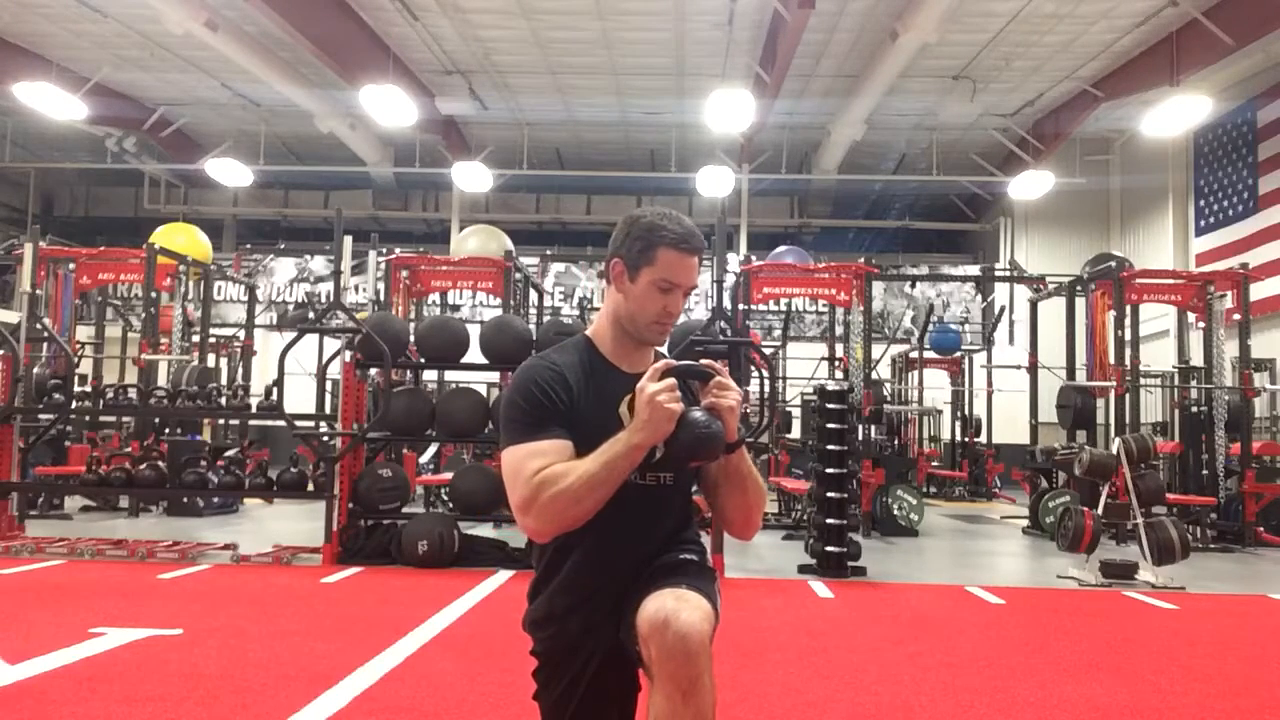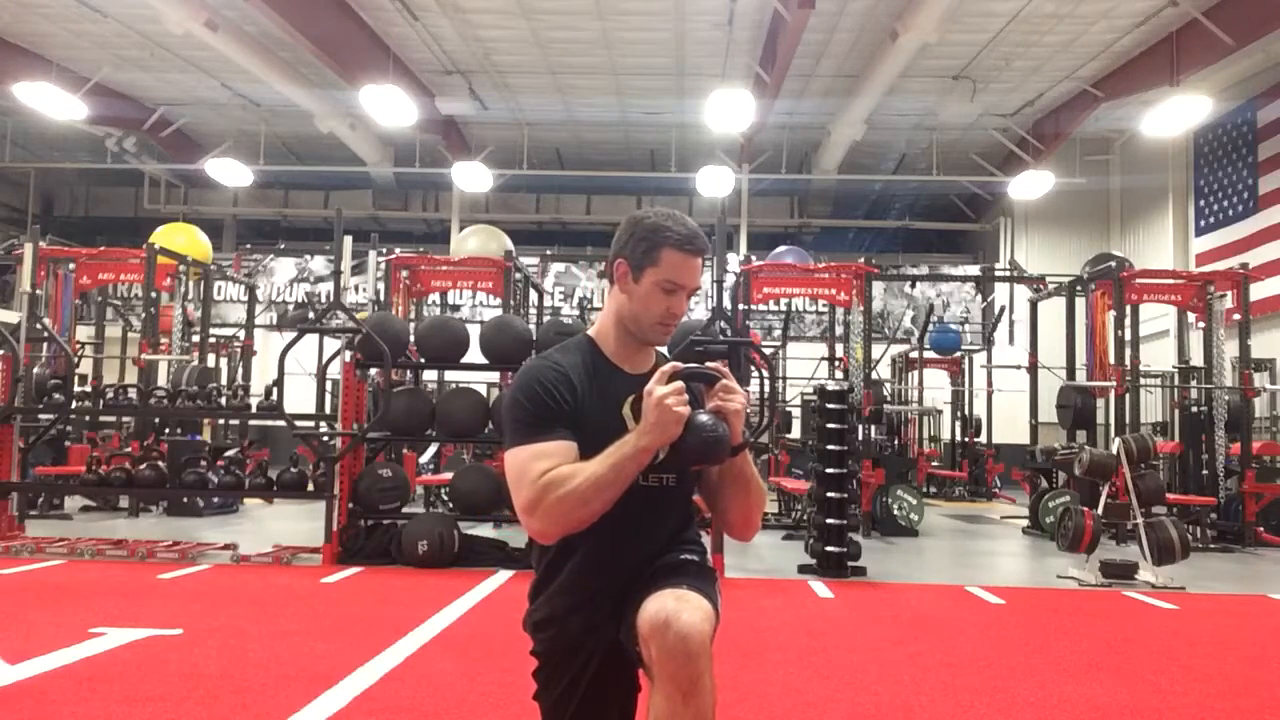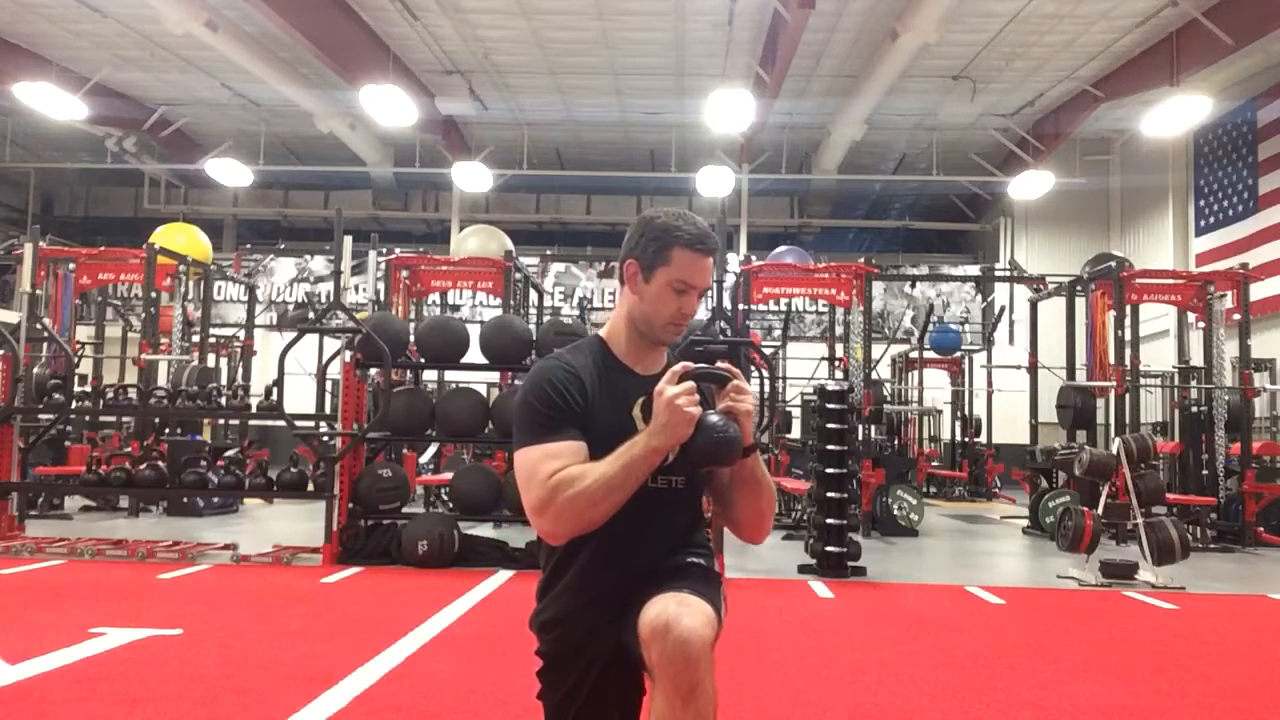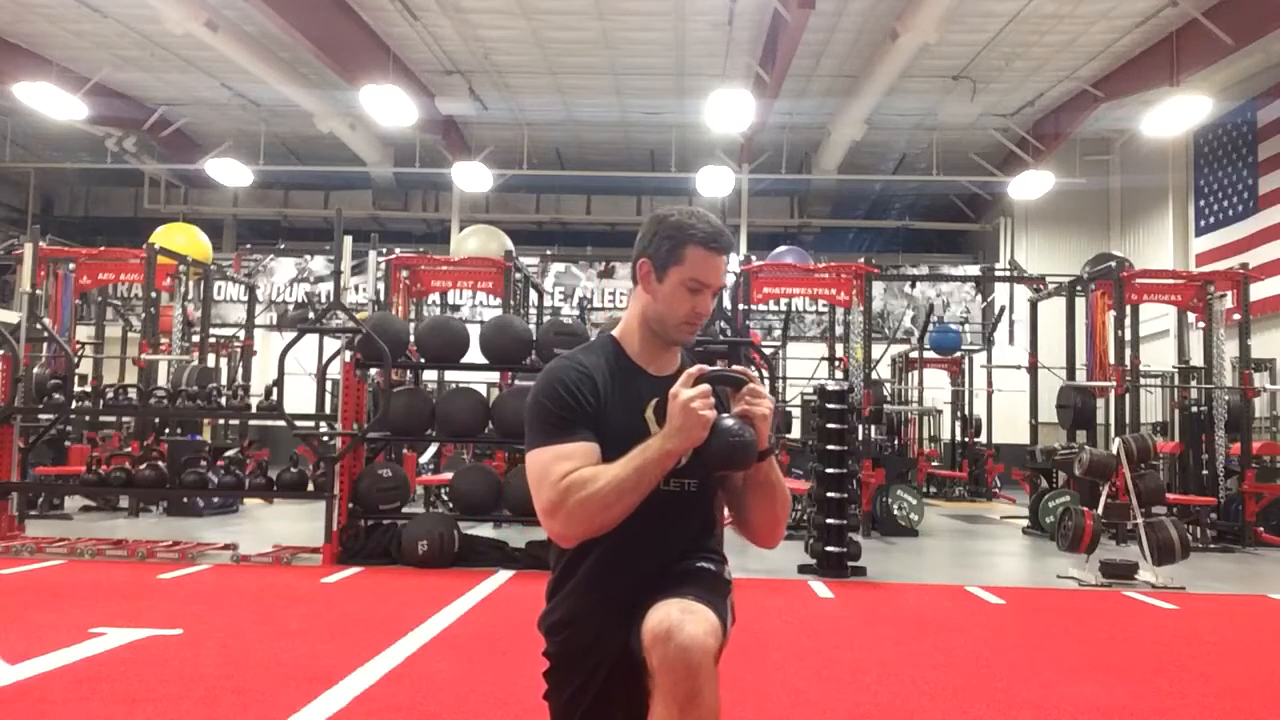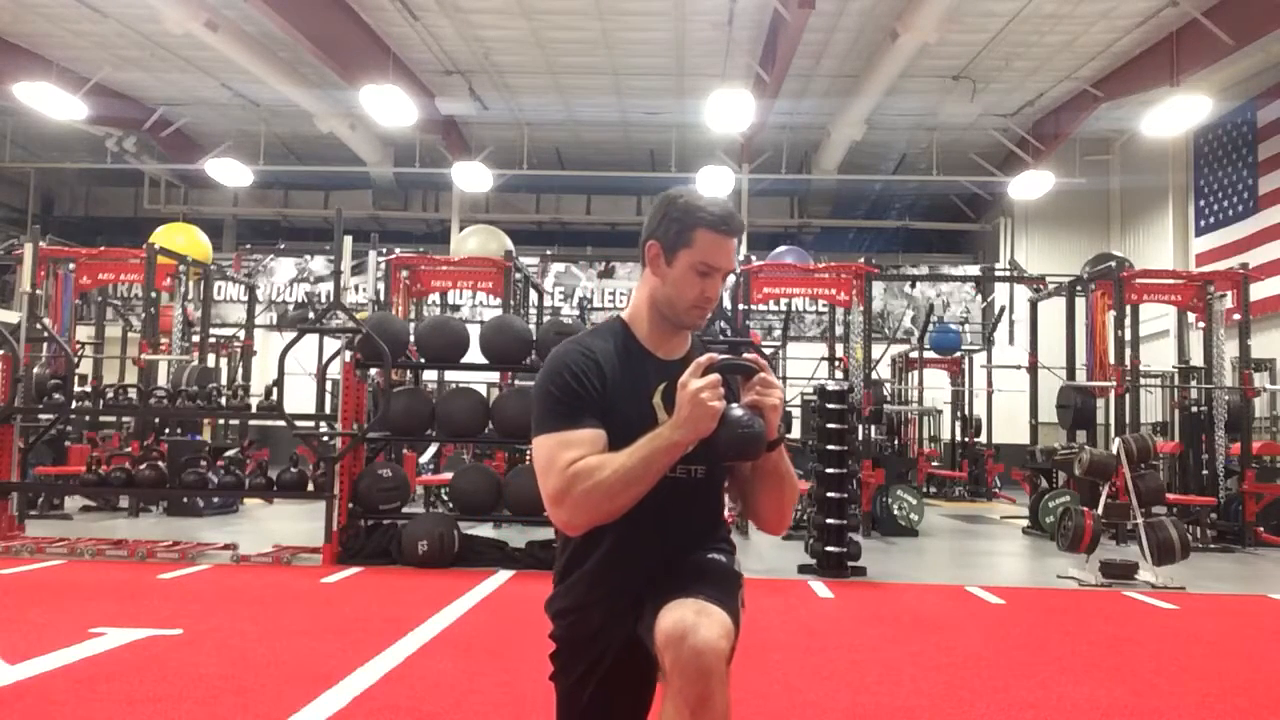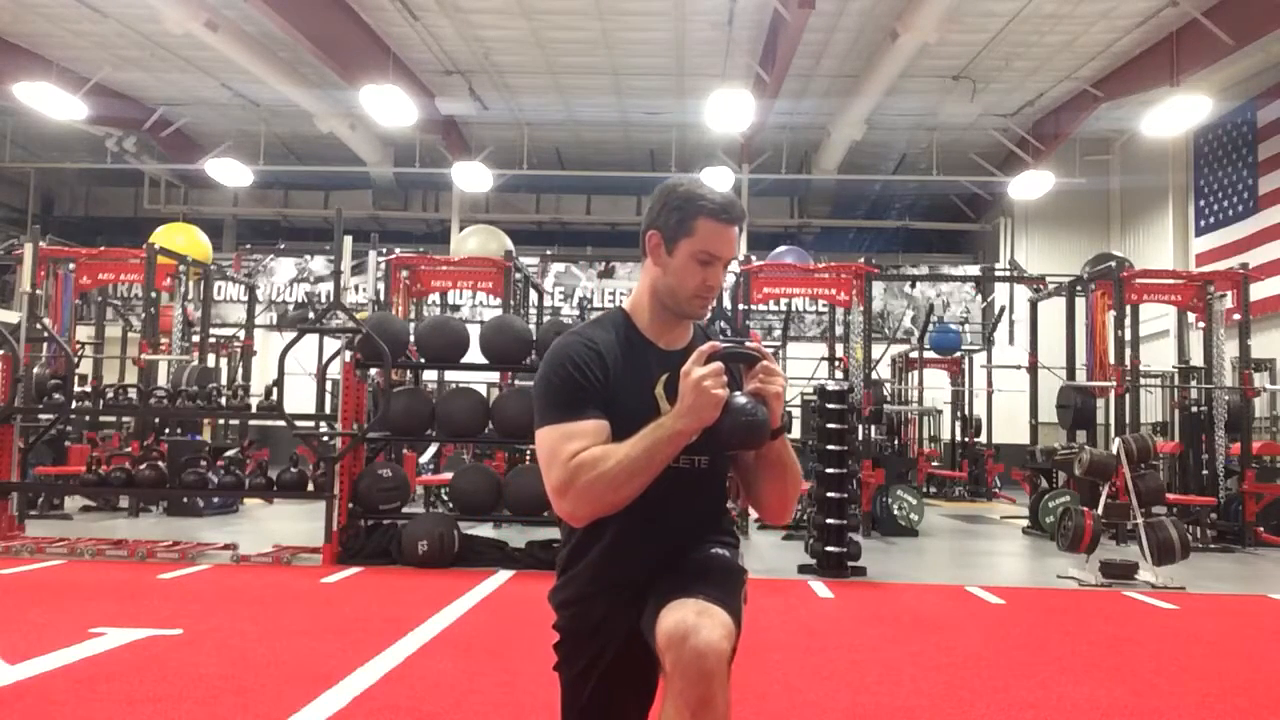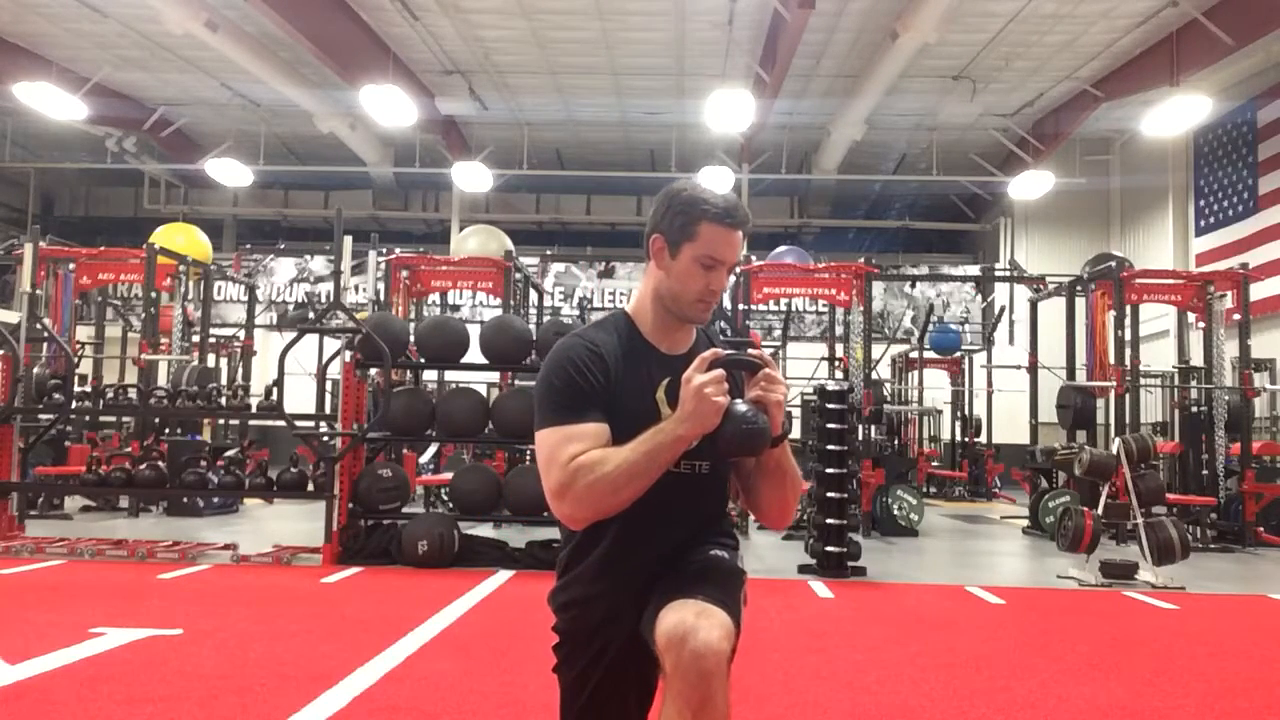
dt=0.3s
person 1, frame 1
left shoulder: (689, 383)
right shoulder: (546, 378)
left elbow: (743, 523)
right elbow: (537, 514)
left wrist: (730, 438)
right wrist: (640, 432)
left hip: (668, 574)
right hip: (575, 608)
left knee: (678, 630)
person 1, frame 2
left shoulder: (689, 386)
right shoulder: (548, 379)
left elbow: (742, 525)
right elbow: (542, 516)
left wrist: (733, 440)
right wrist: (647, 436)
left hip: (669, 574)
right hip: (576, 609)
left knee: (679, 630)
person 1, frame 3
left shoulder: (698, 386)
right shoulder: (559, 379)
left elbow: (753, 528)
right elbow: (552, 516)
left wrist: (743, 442)
right wrist: (657, 436)
left hip: (675, 577)
right hip: (582, 609)
left knee: (679, 635)
person 1, frame 4
left shoulder: (713, 390)
right shoulder: (571, 380)
left elbow: (766, 533)
right elbow: (563, 518)
left wrist: (760, 446)
right wrist: (670, 441)
left hip: (686, 582)
right hip: (591, 609)
left knee: (681, 643)
person 1, frame 5
left shoulder: (722, 375)
right shoulder: (579, 364)
left elbow: (773, 519)
right elbow: (569, 505)
left wrist: (769, 435)
right wrist: (679, 430)
left hip: (694, 571)
right hip: (599, 596)
left knee: (697, 644)
person 1, frame 6
left shoulder: (725, 363)
right shoulder: (581, 354)
left elbow: (777, 509)
right elbow: (574, 498)
left wrist: (771, 423)
right wrist: (683, 419)
left hip: (698, 559)
right hip: (603, 586)
left knee: (699, 646)
person 1, frame 7
left shoulder: (727, 366)
right shoulder: (584, 357)
left elbow: (776, 513)
right elbow: (572, 501)
left wrist: (773, 431)
right wrist: (683, 424)
left hip: (697, 563)
right hip: (603, 587)
left knee: (698, 645)
